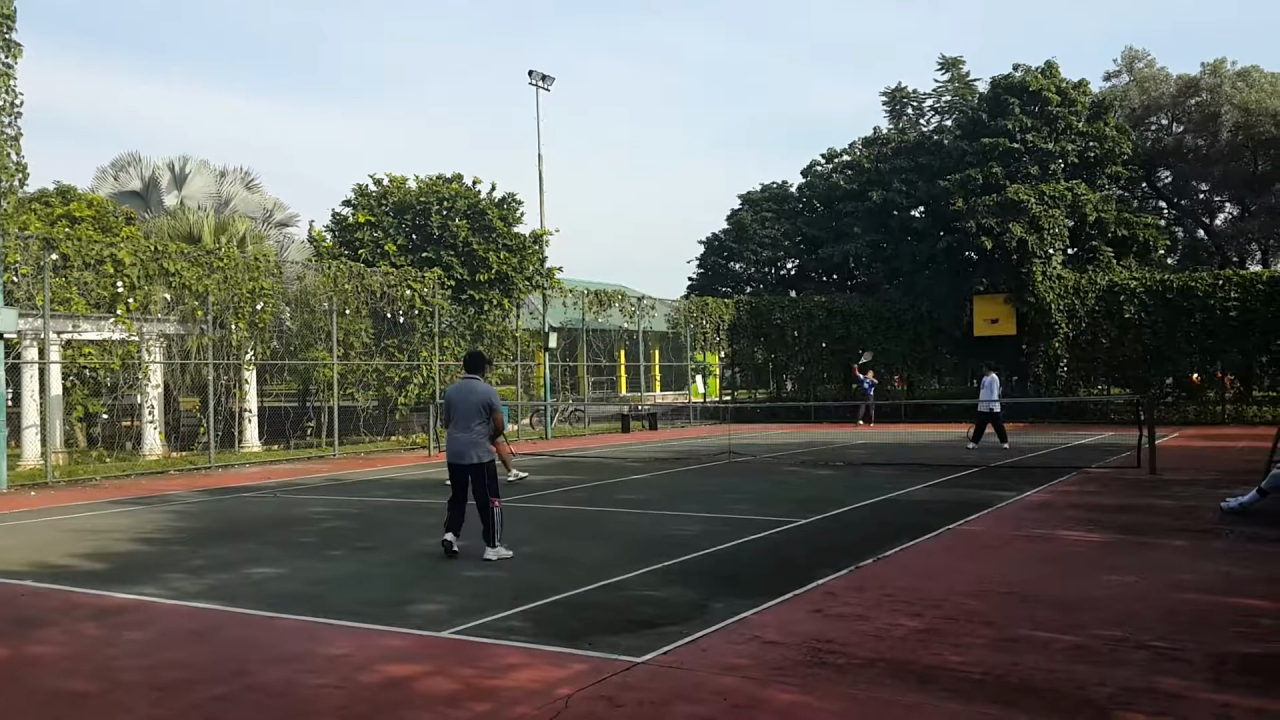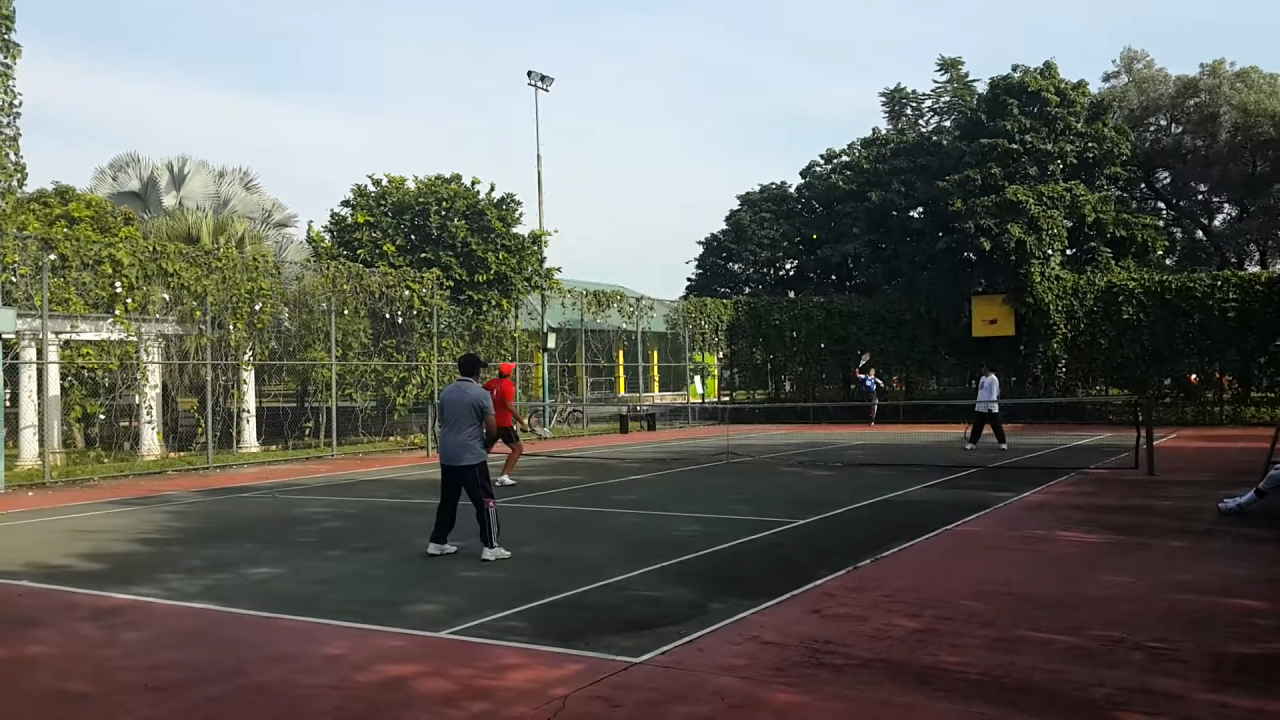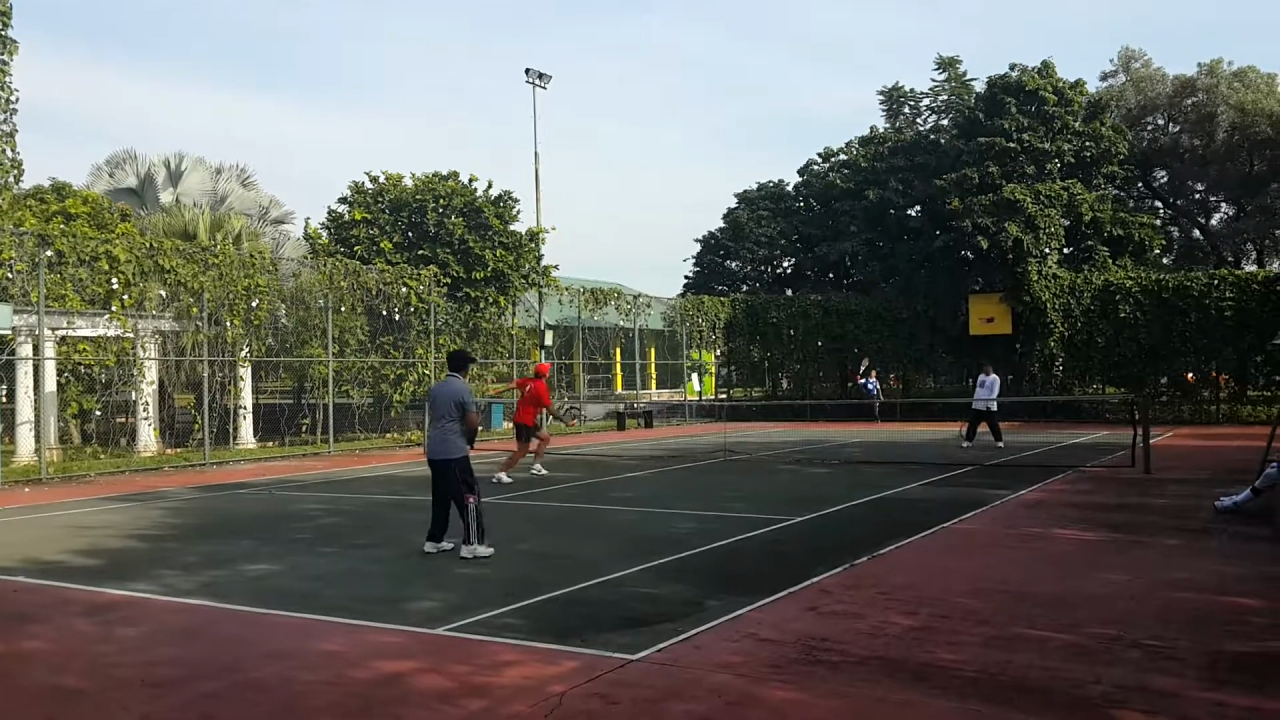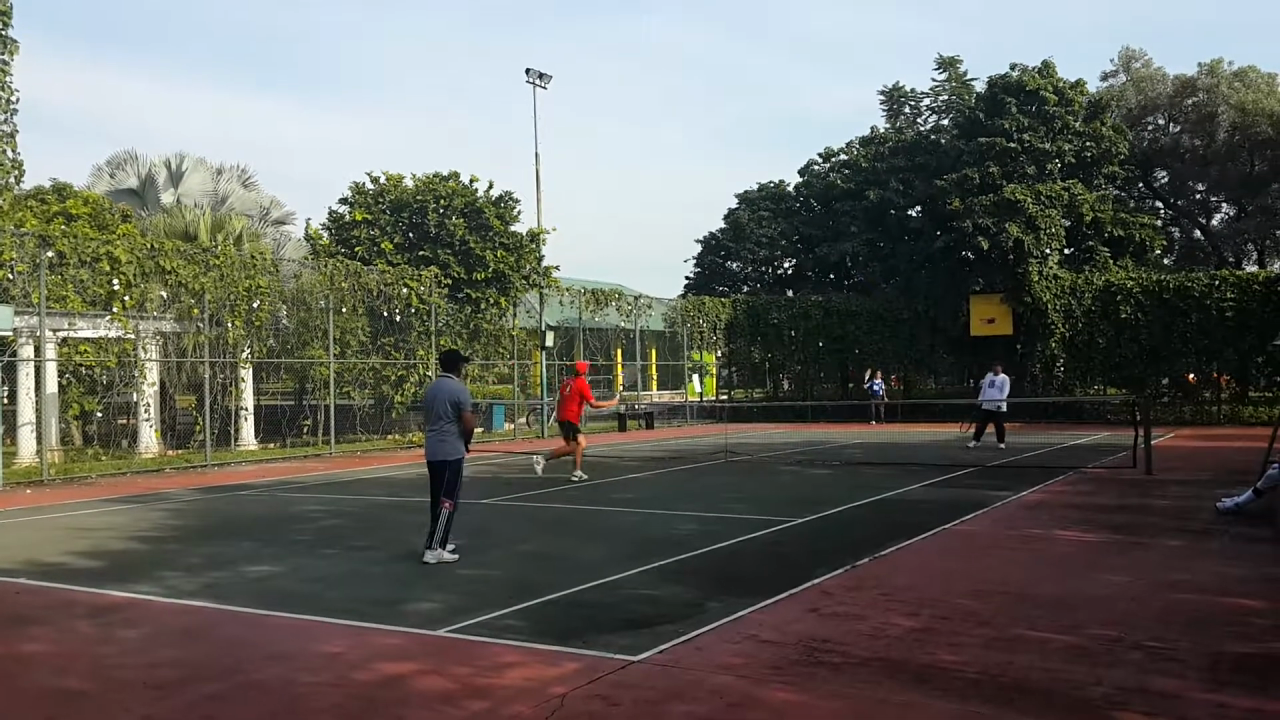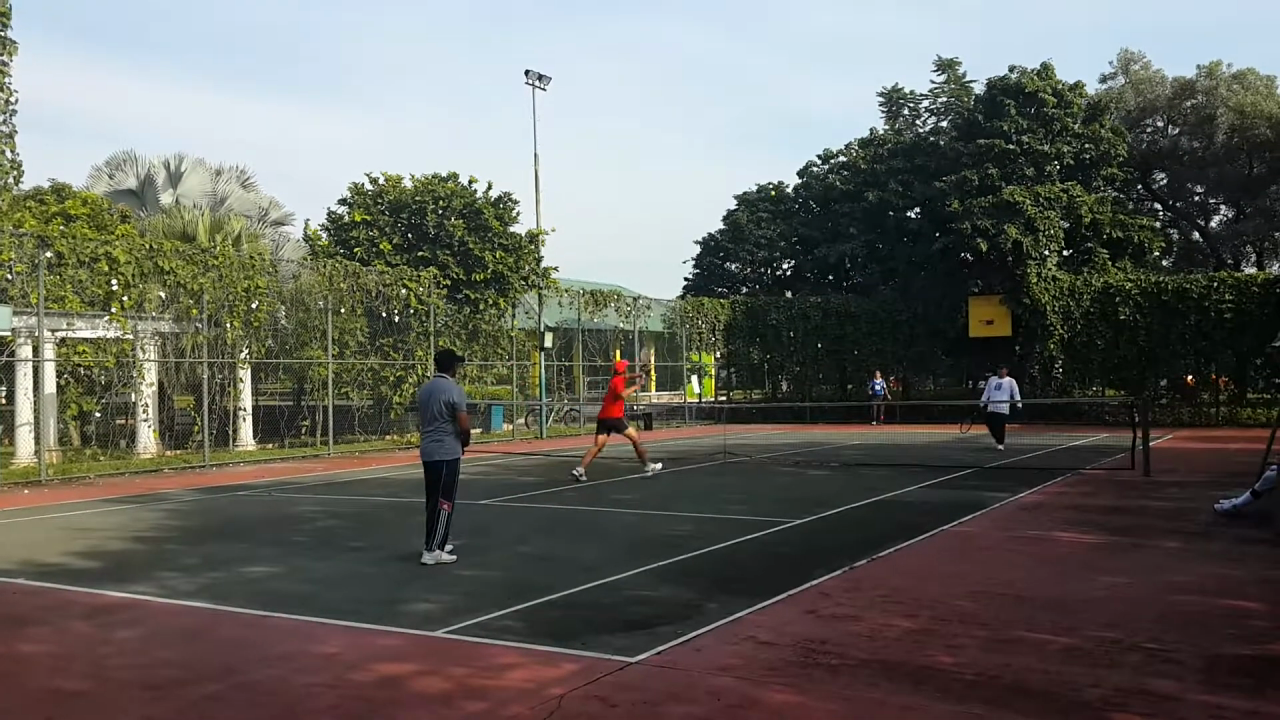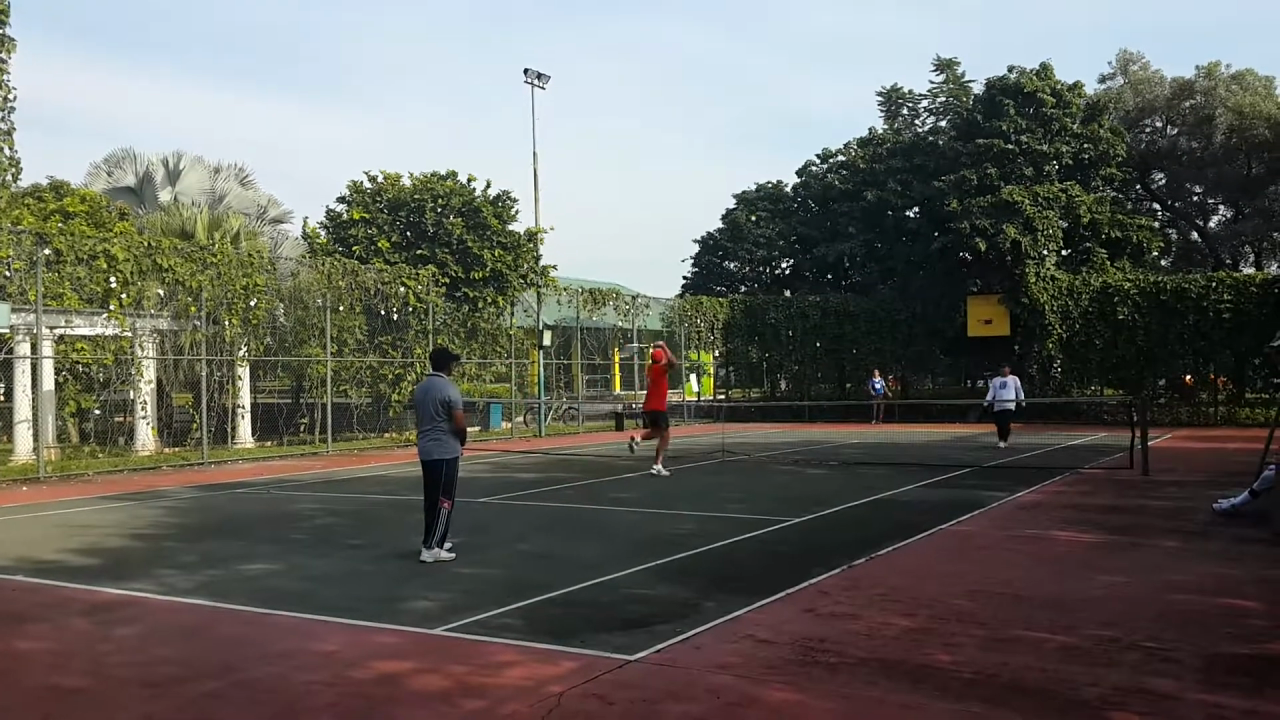
dt=0.2s
person 1, frame 1
left shoulder: (451, 391)
right shoulder: (489, 391)
left elbow: (446, 423)
right elbow: (499, 426)
right wrist: (489, 439)
left hip: (454, 454)
right hip: (480, 454)
left knee: (457, 498)
right knee: (489, 500)
left ankle: (450, 534)
right ankle: (493, 547)
person 1, frame 2
left shoulder: (445, 393)
right shoulder: (481, 394)
right elbow: (492, 429)
right wrist: (487, 445)
left hip: (447, 455)
right hip: (471, 455)
left knee: (448, 500)
right knee: (485, 501)
left ankle: (437, 542)
right ankle: (490, 547)
person 1, frame 3
left shoulder: (435, 388)
right shoulder: (463, 389)
right elbow: (473, 425)
right wrist: (469, 441)
left hip: (434, 450)
right hip: (454, 451)
left knee: (440, 497)
right knee: (468, 496)
left ankle: (434, 540)
right ankle: (472, 544)
person 1, frame 4
left shoulder: (430, 389)
right shoulder: (459, 389)
right elbow: (469, 425)
right wrist: (465, 442)
left hip: (432, 451)
right hip: (451, 452)
left knee: (438, 499)
right knee: (448, 501)
left ankle: (435, 543)
right ankle: (434, 549)
person 1, frame 5
left shoulder: (424, 389)
right shoulder: (454, 390)
right elbow: (464, 426)
right wrist: (464, 442)
left hip: (428, 451)
right hip: (447, 453)
left knee: (434, 500)
right knee: (444, 502)
left ankle: (436, 544)
right ankle: (432, 551)
person 1, frame 6
left shoulder: (420, 388)
right shoulder: (449, 388)
right elbow: (460, 424)
right wrist: (461, 442)
left hip: (426, 450)
right hip: (445, 451)
left knee: (431, 499)
right knee: (443, 500)
left ankle: (434, 541)
right ankle: (430, 549)
